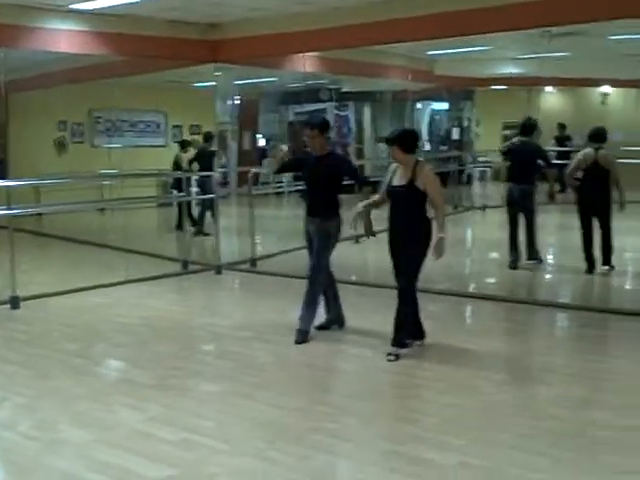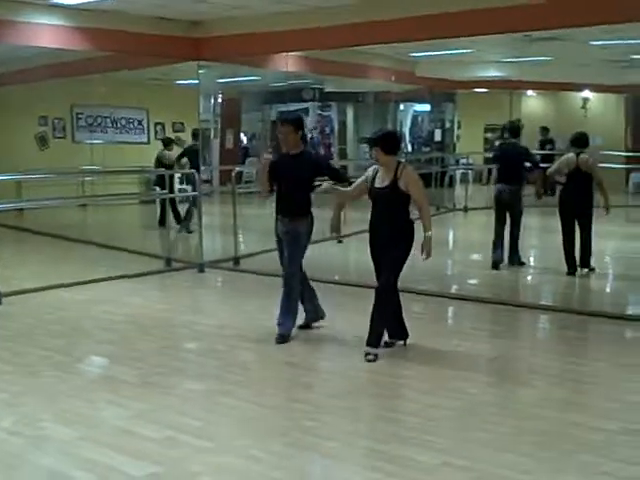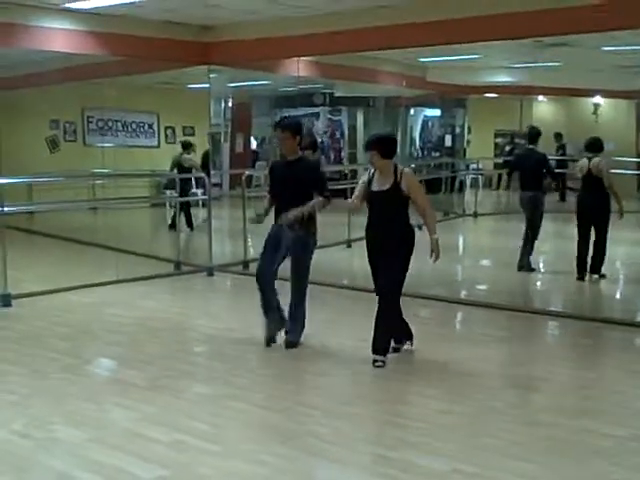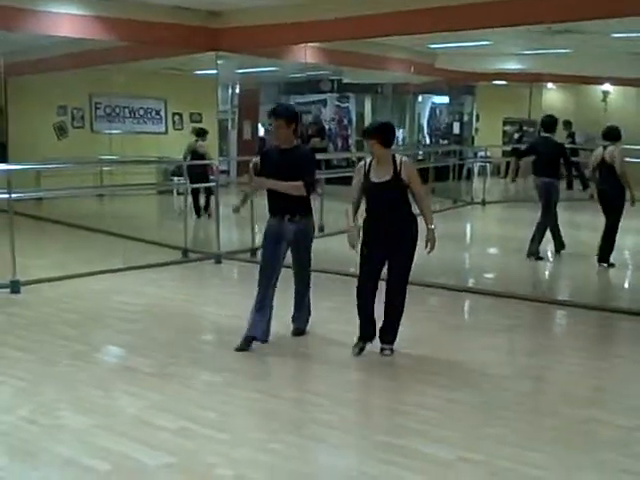
dt=0.4s
person 1, frame 1
left shoulder: (338, 161)
right shoulder: (304, 160)
left elbow: (364, 184)
right elbow: (275, 170)
left hip: (328, 223)
right hip: (310, 222)
left knee: (316, 273)
right knee: (322, 270)
left ankle: (304, 325)
right ankle: (335, 315)
person 1, frame 2
left shoulder: (312, 161)
right shoulder: (278, 161)
left elbow: (344, 182)
right elbow: (265, 190)
right wrist: (264, 167)
left hip: (299, 223)
right hip: (280, 221)
left knee: (290, 274)
right knee: (293, 270)
left ankle: (285, 327)
right ankle: (314, 311)
person 1, frame 3
left shoulder: (310, 167)
right shoulder: (275, 167)
left elbow: (323, 198)
left wrist: (298, 211)
right wrist: (263, 212)
left hip: (303, 231)
right hip: (279, 228)
left knee: (299, 282)
right knee: (263, 274)
left ankle: (294, 332)
right ankle: (275, 321)
person 1, frame 4
left shoulder: (305, 155)
right shoulder: (268, 154)
left elbow: (305, 188)
right elbow: (257, 179)
left wrist: (269, 183)
left hip: (301, 223)
right hip: (275, 222)
left knee: (302, 274)
right knee: (267, 276)
left ankle: (300, 320)
right ankle: (256, 331)
person 2, frame 1
left shoulder: (423, 172)
right shoulder: (393, 170)
left elbow: (439, 206)
right elbow: (383, 197)
left wrist: (440, 236)
right wrist: (366, 205)
left hip: (416, 235)
right hip: (396, 234)
left knee: (406, 286)
right knee: (404, 286)
left ankle: (399, 342)
right ankle: (415, 333)
person 2, frame 2
left shoulder: (406, 173)
right shoulder: (373, 172)
left elbow: (423, 206)
right elbow: (351, 193)
left wrist: (427, 235)
right wrist: (333, 191)
left hip: (399, 237)
right hip: (377, 235)
left knee: (384, 287)
right knee: (387, 286)
left ankle: (373, 343)
right ankle: (398, 333)
person 2, frame 3
left shoulder: (405, 176)
right shoulder: (368, 177)
left elbow: (424, 209)
right elbow: (356, 203)
left wrist: (434, 238)
right wrist: (352, 204)
left hip: (399, 241)
right hip: (374, 241)
left knee: (388, 293)
right knee: (383, 291)
left ankle: (380, 349)
right ankle: (403, 335)
person 2, frame 4
left shoulder: (404, 166)
right shoulder: (363, 168)
left elbow: (421, 198)
right elbow: (354, 201)
left wrist: (430, 228)
right wrist: (352, 224)
left hip: (403, 232)
right hip: (373, 233)
left knee: (396, 286)
right knee: (365, 284)
left ankle: (387, 338)
right ankle: (365, 334)
person 3, frame 1
left shoulder: (512, 147)
right shoulder: (535, 148)
left elbow: (503, 152)
right elbow: (549, 167)
left wrist: (514, 141)
right wrist: (551, 186)
left hip: (512, 188)
right hip: (527, 189)
left knee: (513, 225)
right knee: (530, 223)
left ankle: (514, 259)
right ankle: (532, 255)
person 3, frame 2
left shoulder: (500, 149)
right shoulder: (522, 150)
right elbow: (536, 168)
right wrist: (538, 187)
left hip: (500, 188)
right hip: (514, 190)
left knee: (499, 225)
right knee: (515, 225)
left ankle: (496, 258)
right ankle: (514, 258)
person 3, frame 3
left shoulder: (519, 156)
right shoulder: (541, 157)
left elbow: (509, 175)
right elbow: (552, 175)
left hip: (523, 193)
right hip: (536, 195)
left knee: (529, 227)
right knee: (533, 230)
left ankle: (524, 260)
right ankle: (523, 263)
person 3, frame 4
left shoulder: (536, 143)
right shoulder: (558, 146)
left elbow: (519, 156)
right elbow: (568, 165)
left hip: (539, 180)
right hip: (551, 182)
left knee: (551, 213)
right knee: (546, 216)
left ankle: (559, 244)
right ankle: (533, 250)
person 4, frame 1
left shoulder: (583, 154)
right shoulder: (608, 156)
left elbow: (568, 174)
right elbow: (615, 179)
left wrist: (575, 186)
right wrist: (621, 197)
left hip: (585, 195)
right hip: (602, 195)
left knee: (587, 230)
right knee: (605, 228)
left ankle: (590, 265)
right ankle: (606, 262)
person 4, frame 2
left shoulder: (565, 159)
right shoulder: (589, 160)
left elbow: (549, 174)
right elbow: (598, 182)
right wrist: (606, 200)
left hip: (566, 198)
right hip: (584, 199)
left knee: (568, 233)
right knee: (585, 232)
left ankle: (571, 267)
right ankle: (585, 264)
person 4, frame 3
left shoulder: (580, 164)
right shoulder: (601, 162)
right elbow: (609, 185)
right wrist: (619, 204)
left hip: (583, 202)
right hip: (600, 203)
left knee: (583, 238)
right knee: (600, 237)
left ankle: (581, 272)
right ankle: (595, 270)
person 4, frame 4
left shoulder: (597, 151)
right shoulder: (616, 150)
left elbow: (592, 172)
right elbow: (621, 173)
right wrist: (631, 191)
left hip: (601, 190)
right hip: (615, 191)
left knee: (609, 222)
right knee: (612, 224)
left ankle: (602, 253)
right ankle: (604, 259)
